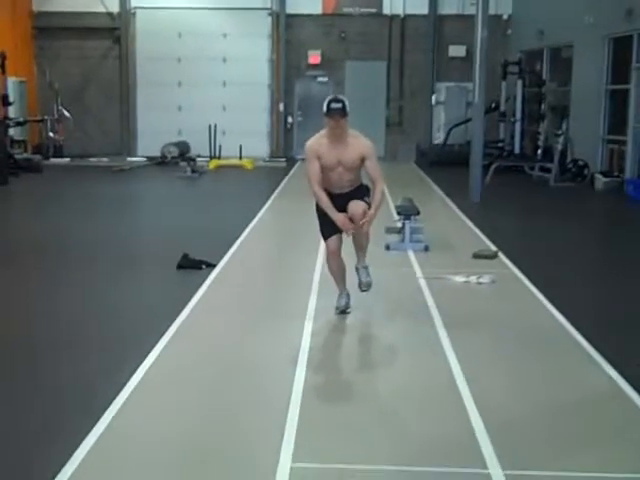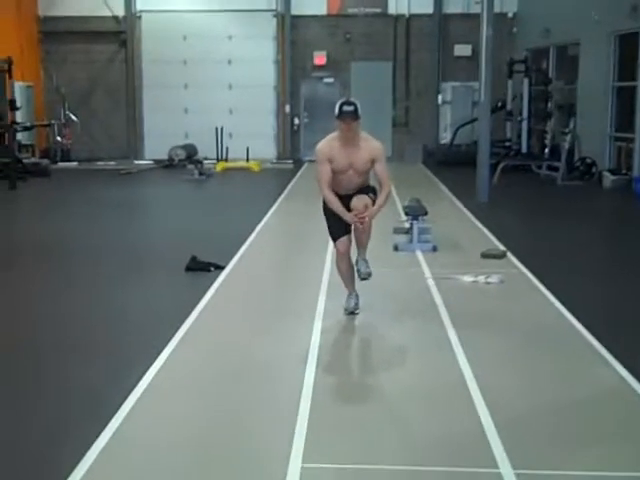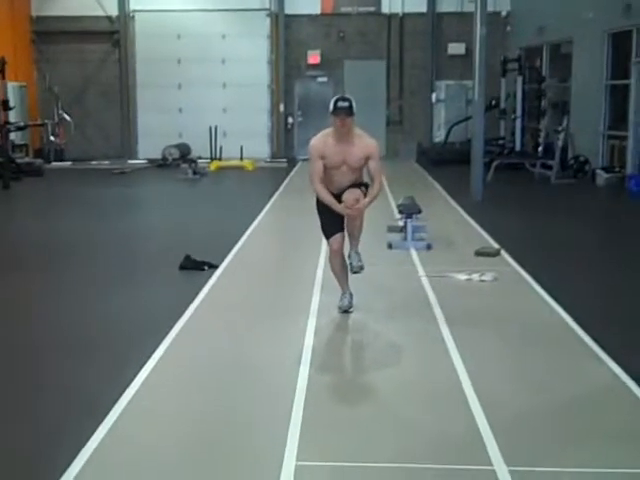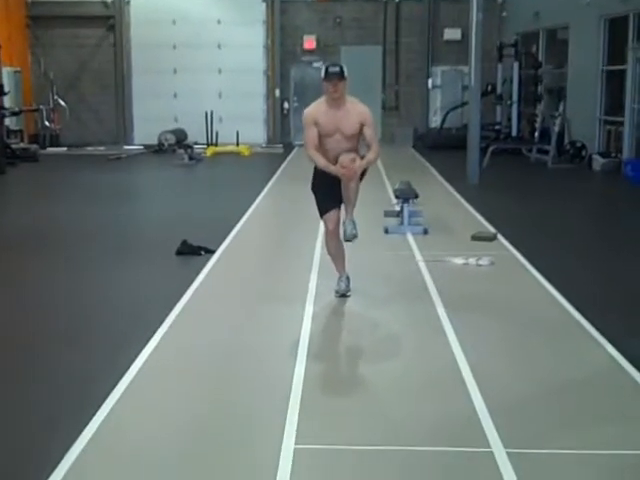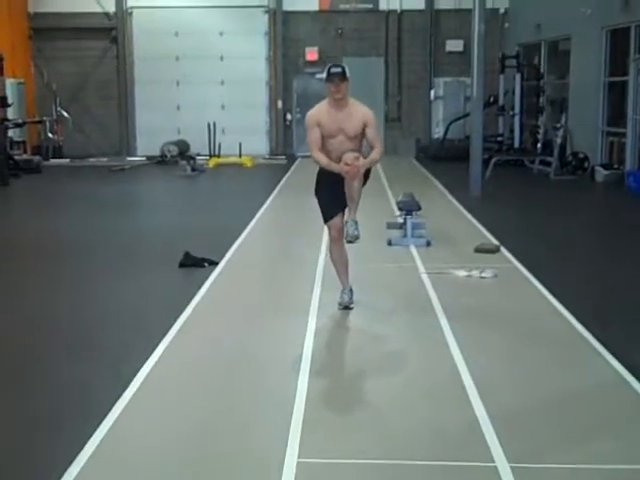
dt=0.5s
person 1, frame 1
left shoulder: (363, 145)
right shoulder: (313, 146)
left elbow: (378, 182)
right elbow: (315, 186)
left wrist: (373, 211)
right wrist: (335, 216)
left hip: (356, 192)
right hip: (327, 198)
left knee: (358, 213)
right knee: (332, 248)
left ankle: (362, 264)
right ankle: (342, 293)
person 1, frame 2
left shoulder: (374, 147)
right shoulder: (324, 148)
left elbow: (386, 185)
right elbow: (325, 189)
left wrist: (375, 210)
right wrist: (345, 215)
left hip: (362, 195)
right hip: (335, 200)
left knee: (362, 205)
right knee: (342, 248)
left ankle: (362, 258)
right ankle: (351, 294)
person 1, frame 3
left shoulder: (368, 144)
right shoulder: (318, 144)
left elbow: (377, 181)
right elbow: (316, 183)
left wrist: (366, 202)
right wrist: (337, 207)
left hip: (356, 191)
right hip: (328, 199)
left knee: (355, 201)
right knee: (335, 246)
left ankle: (355, 251)
right ankle: (345, 293)
person 1, frame 4
left shoulder: (362, 111)
right shoulder: (312, 113)
left elbow: (374, 148)
right elbow: (311, 151)
left wrist: (362, 165)
right wrist: (334, 169)
left hip: (353, 169)
right hip: (325, 173)
left knee: (351, 169)
right knee: (330, 226)
left ankle: (350, 219)
right ankle: (343, 276)
person 1, frame 5
left shoulder: (364, 113)
right shoulder: (315, 115)
left elbow: (377, 149)
right elbow: (315, 152)
left wrist: (365, 163)
right wrist: (336, 167)
left hip: (357, 172)
right hip: (328, 175)
left knee: (355, 166)
right knee: (335, 232)
left ankle: (353, 220)
right ankle: (346, 287)
